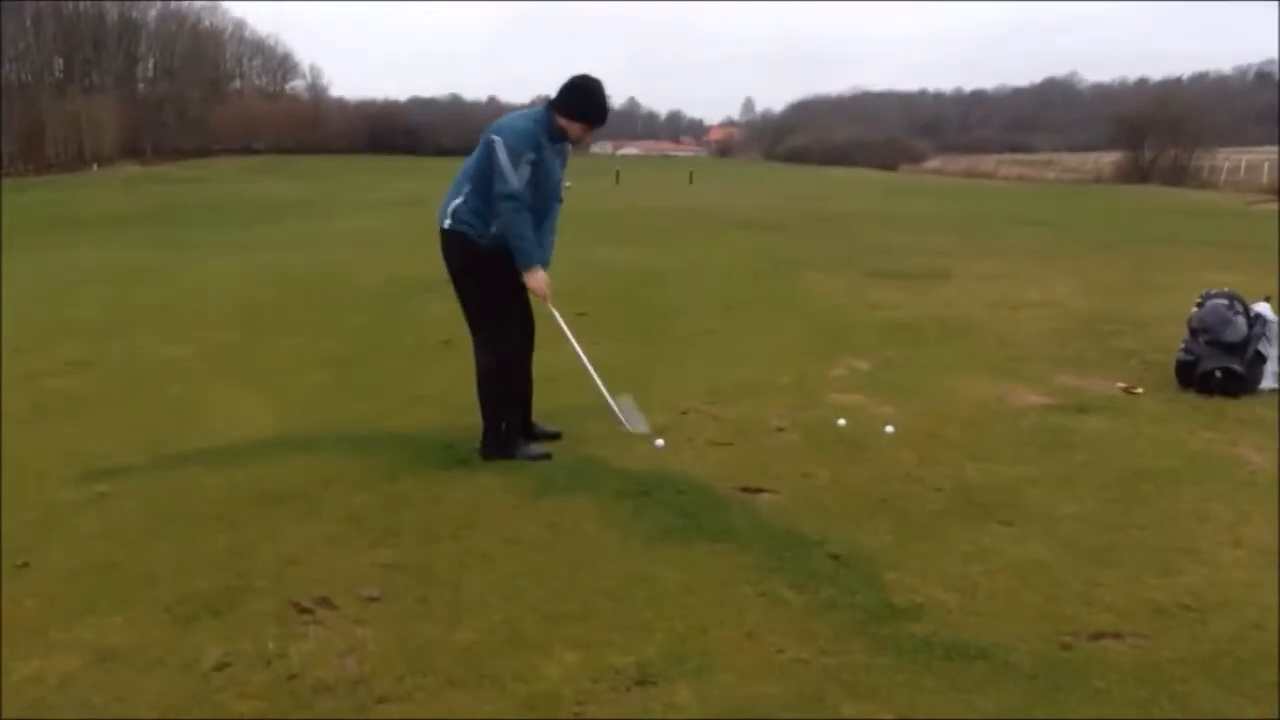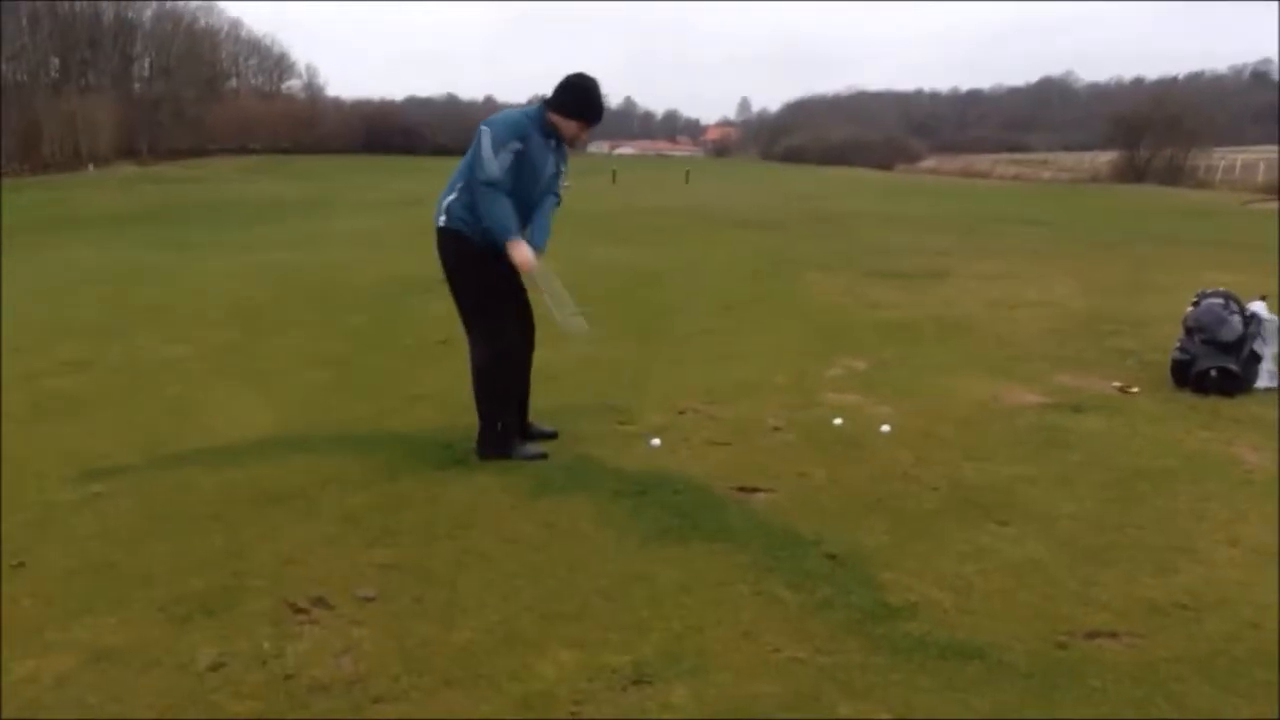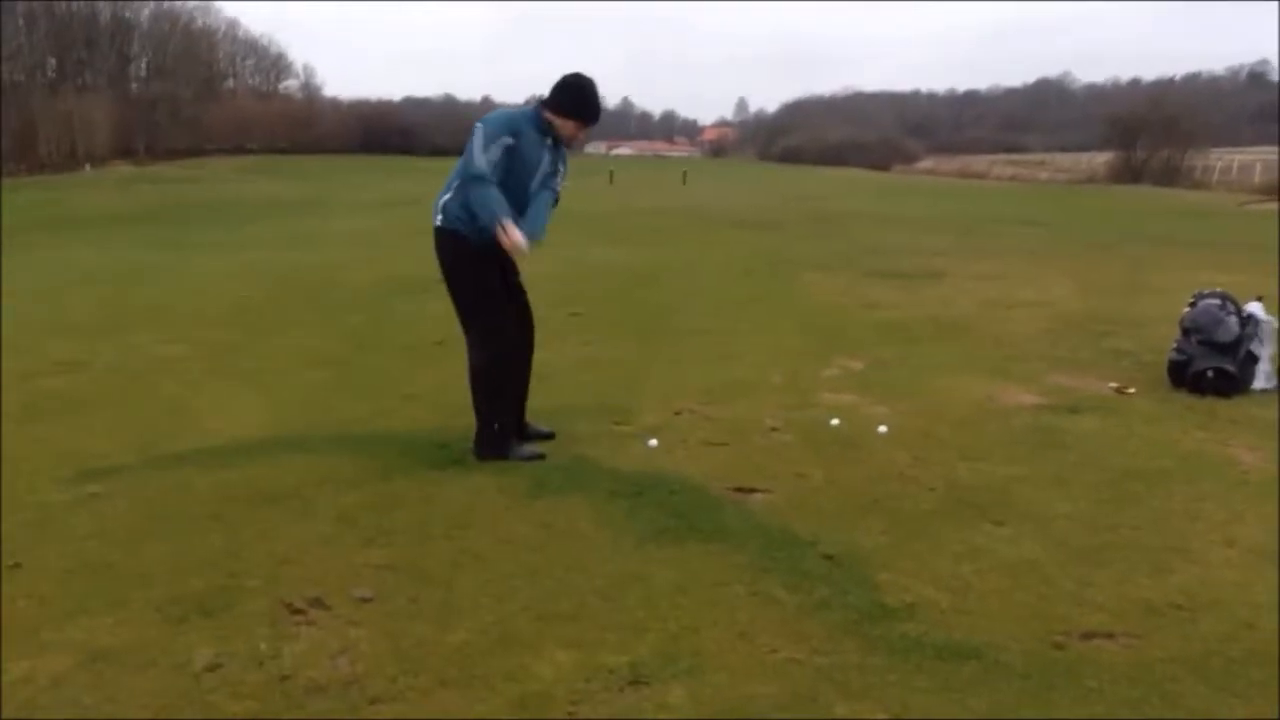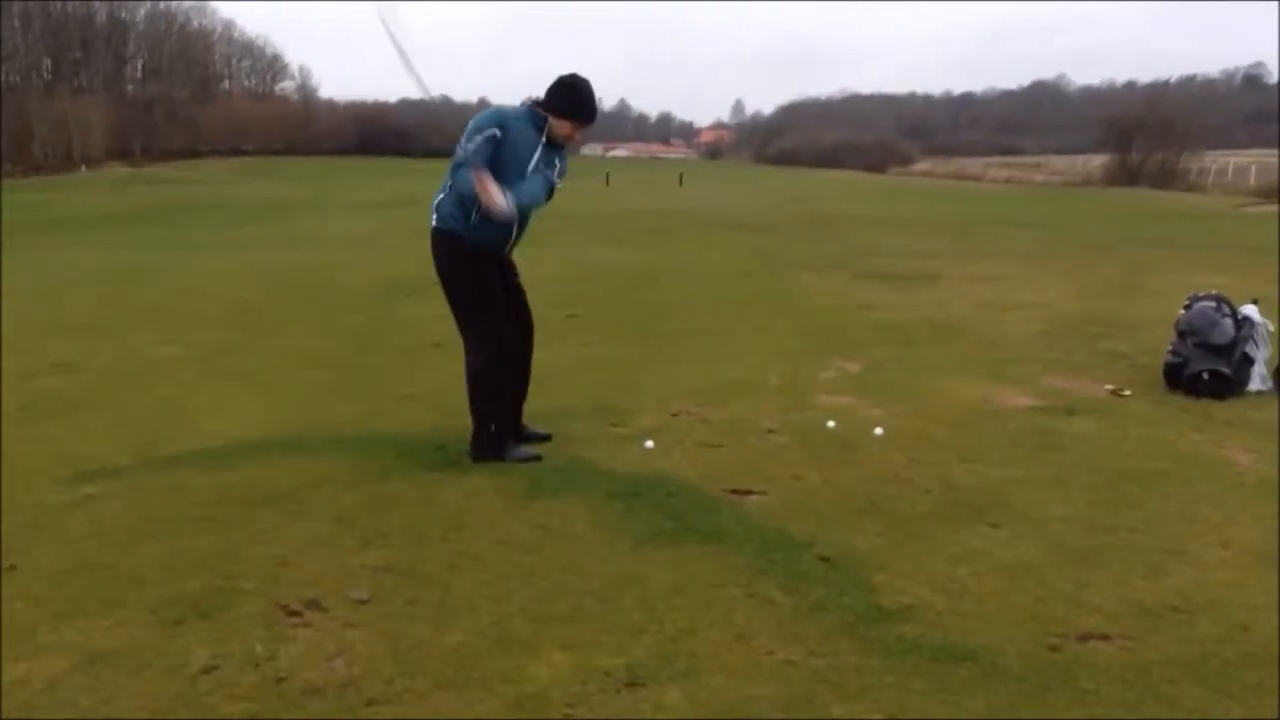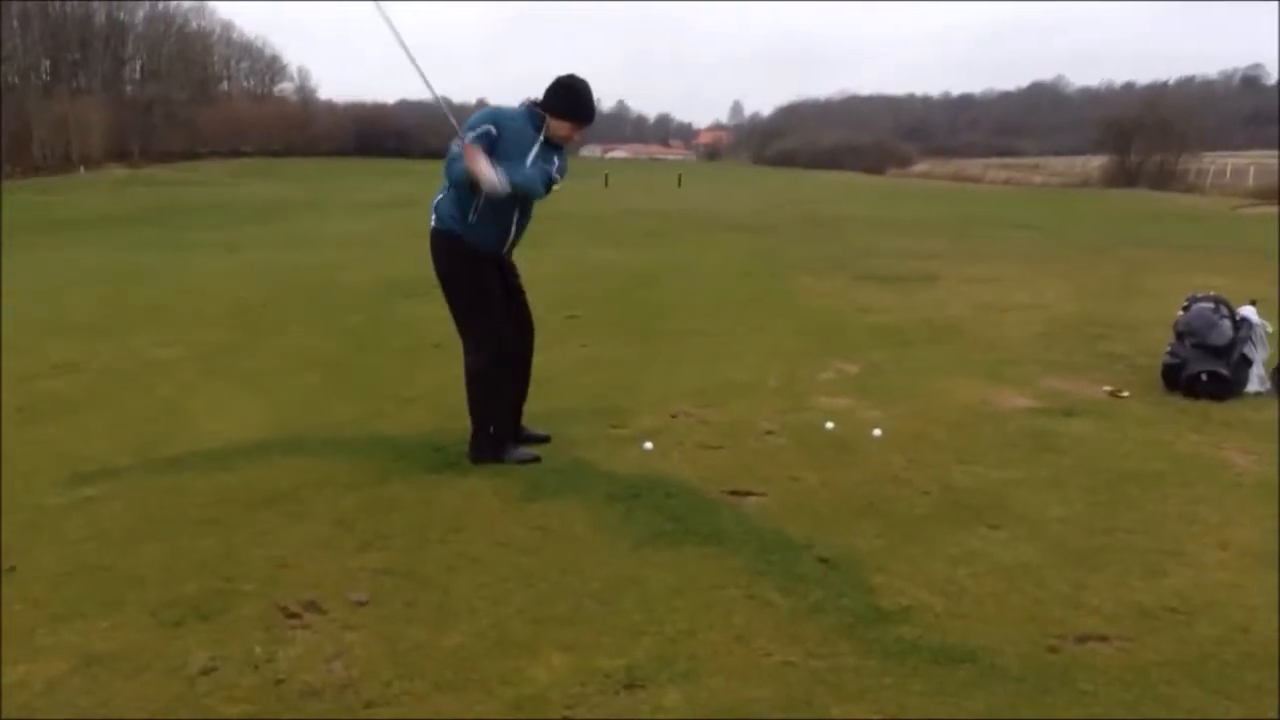
dt=0.4s
person 1, frame 1
left shoulder: (557, 145)
right shoulder: (516, 133)
left elbow: (549, 207)
right elbow: (510, 202)
left wrist: (541, 263)
right wrist: (530, 266)
left hip: (497, 243)
right hip: (468, 238)
left knee: (520, 332)
right knee: (497, 337)
left ankle: (519, 422)
right ankle: (499, 438)
person 1, frame 2
left shoulder: (556, 149)
right shoulder: (507, 127)
left elbow: (546, 201)
right elbow: (490, 188)
left wrist: (532, 247)
right wrist: (514, 241)
left hip: (497, 243)
right hip: (464, 236)
left knee: (520, 330)
right knee: (493, 336)
left ankle: (515, 422)
right ankle: (496, 438)
person 1, frame 3
left shoulder: (556, 153)
right shoulder: (502, 125)
left elbow: (544, 198)
right elbow: (478, 181)
left wrist: (524, 234)
right wrist: (504, 224)
left hip: (495, 243)
right hip: (461, 236)
left knee: (519, 330)
right knee: (491, 336)
left ankle: (512, 421)
right ankle: (493, 438)
person 1, frame 4
left shoulder: (554, 154)
right shoulder: (497, 122)
left elbow: (538, 190)
right elbow: (462, 170)
left wrist: (506, 200)
right wrist: (483, 190)
left hip: (494, 245)
right hip: (457, 238)
left knee: (518, 332)
right knee: (488, 338)
left ankle: (508, 423)
right ankle: (489, 439)
person 1, frame 5
left shoulder: (554, 155)
right shoulder: (495, 121)
left elbow: (532, 182)
right elbow: (455, 167)
left wrist: (496, 175)
right wrist: (474, 170)
left hip: (495, 249)
right hip: (457, 239)
left knee: (519, 334)
right knee: (487, 340)
left ankle: (508, 424)
right ankle: (488, 441)
